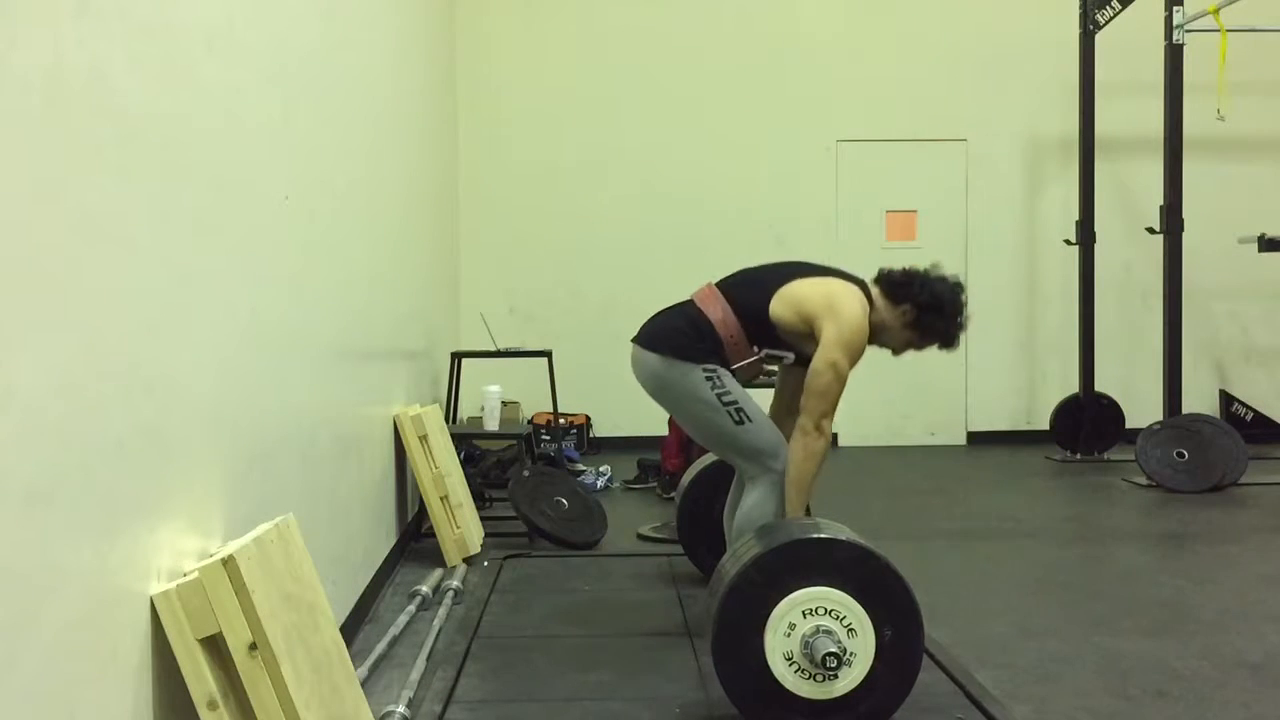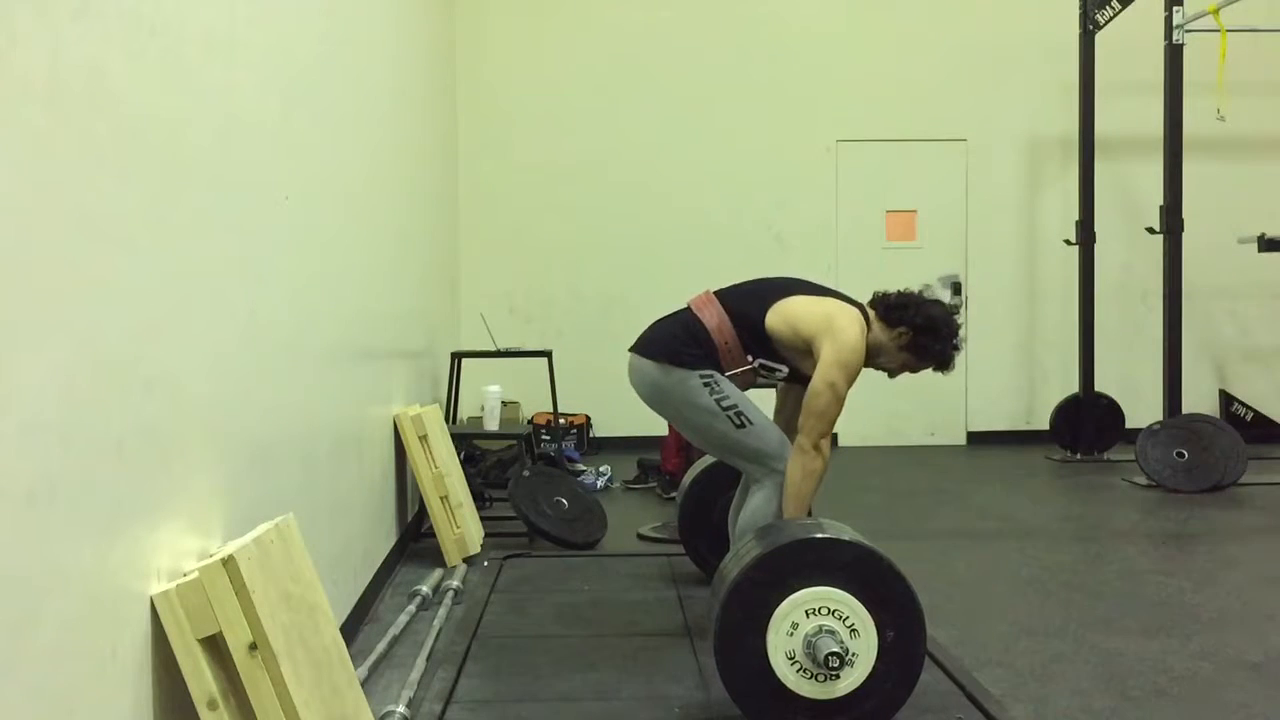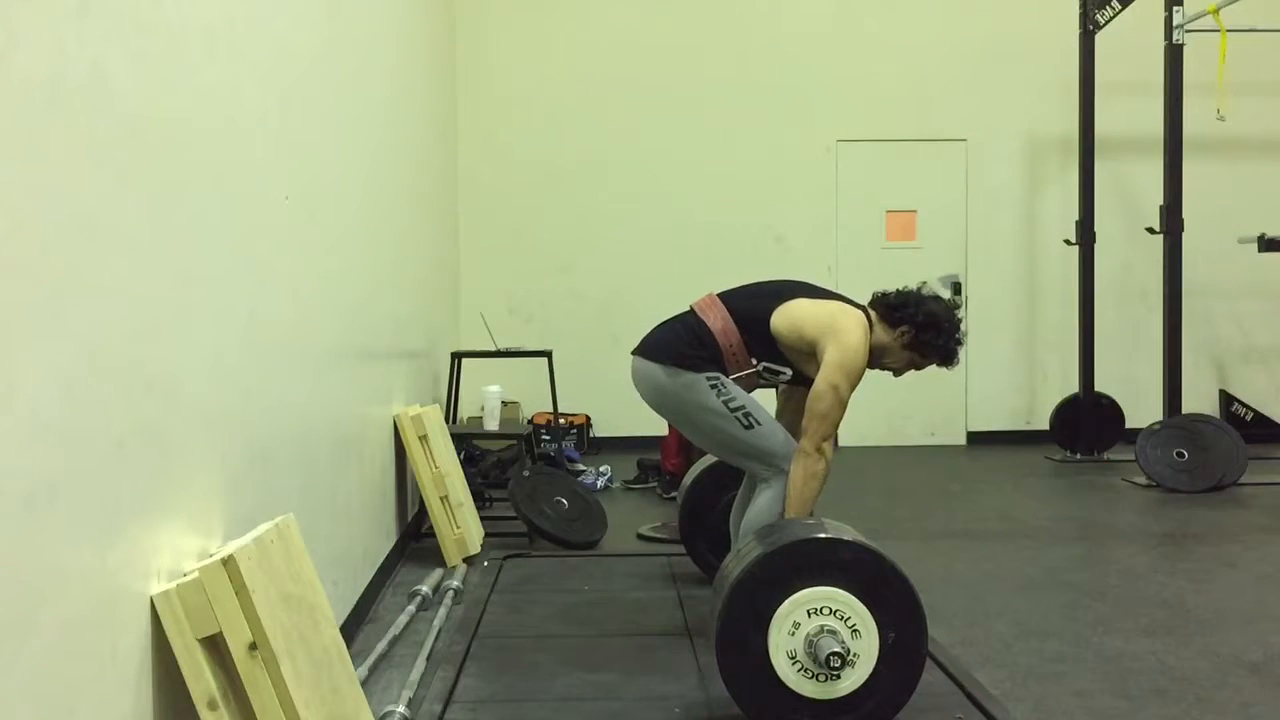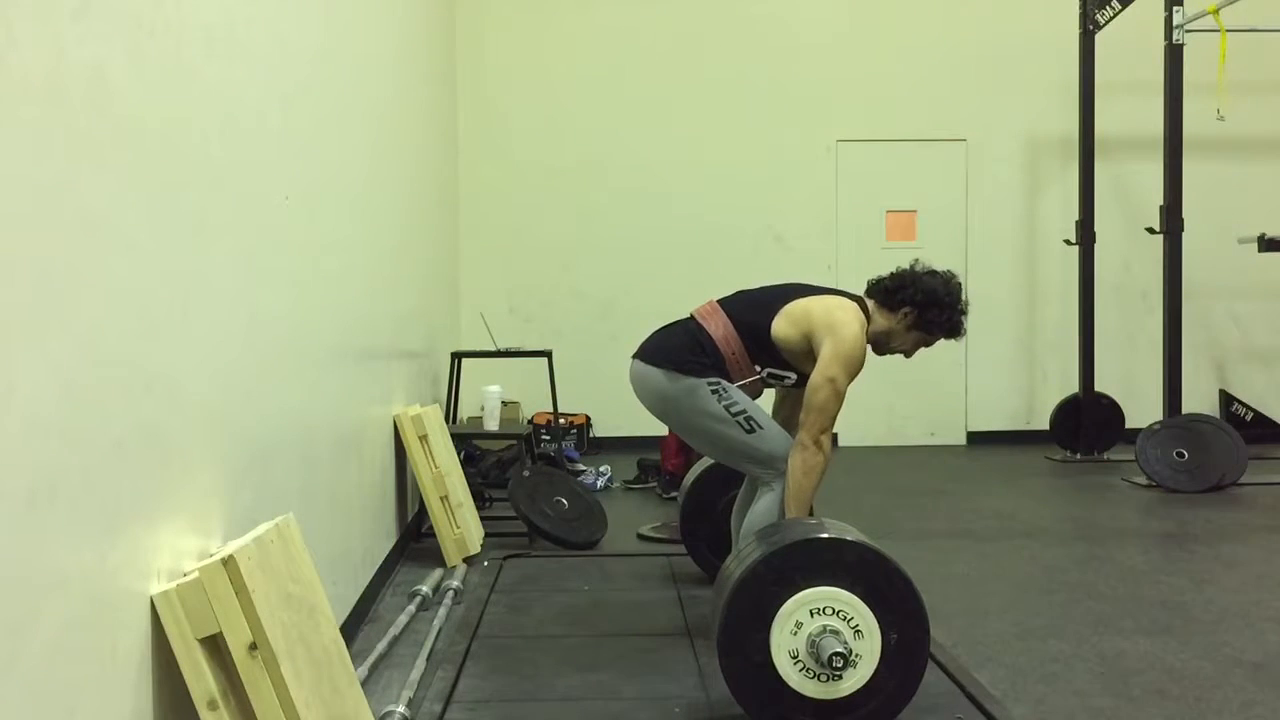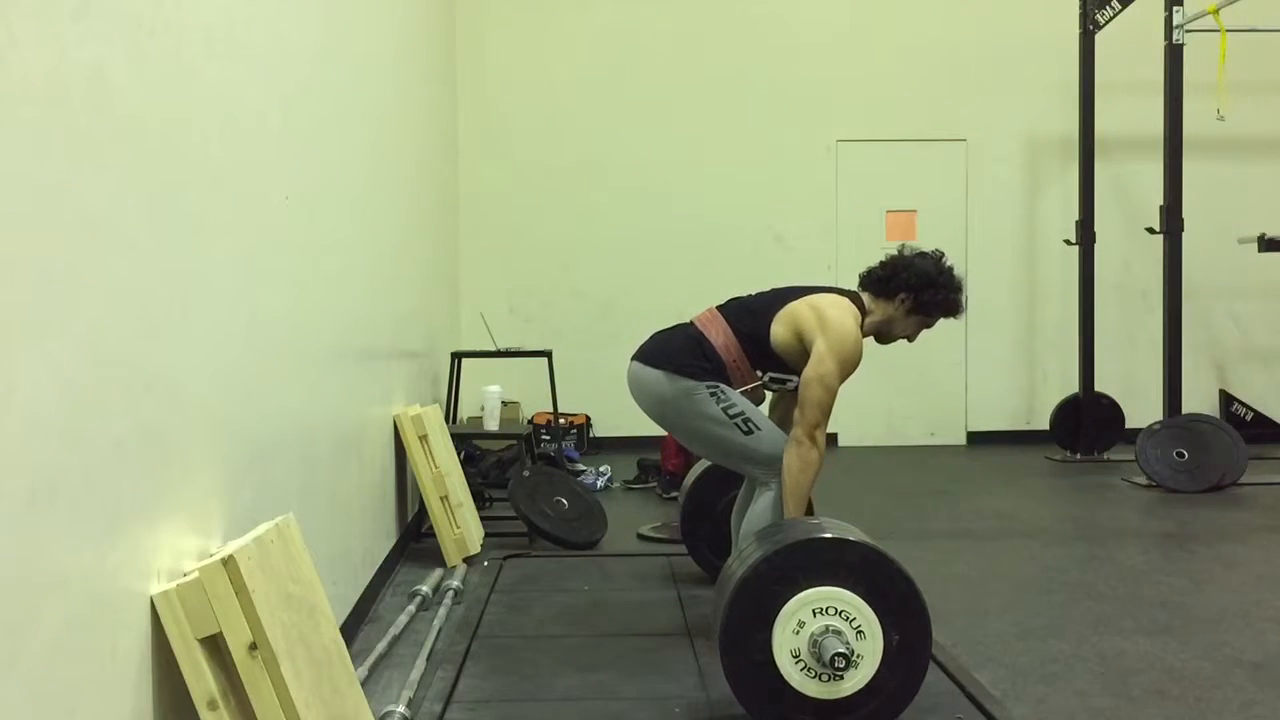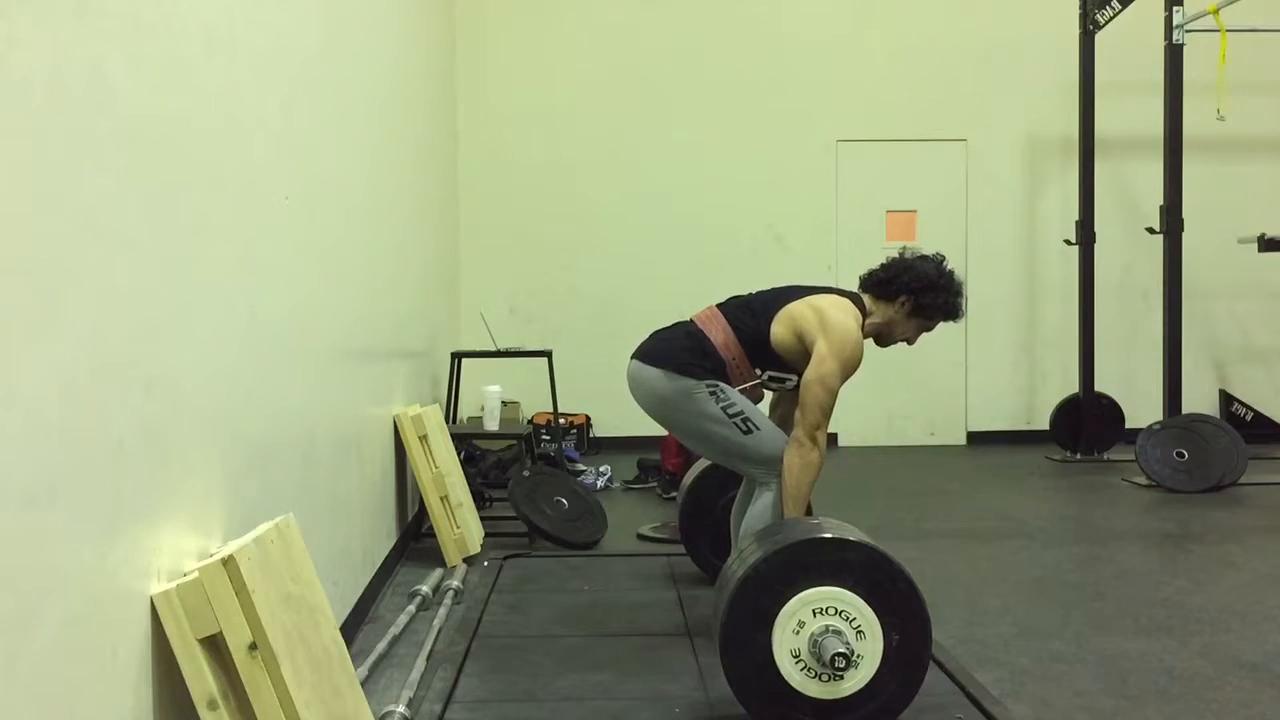
dt=0.4s
person 1, frame 1
left shoulder: (839, 301)
right shoulder: (850, 319)
left elbow: (790, 410)
right elbow: (814, 427)
right wrist: (793, 523)
left hip: (664, 349)
right hip: (678, 357)
left knee: (762, 462)
right knee: (770, 467)
person 1, frame 2
left shoulder: (833, 322)
right shoulder: (847, 340)
left elbow: (790, 431)
right elbow: (812, 445)
left hip: (663, 357)
right hip: (675, 364)
left knee: (767, 463)
right knee: (774, 467)
person 1, frame 3
left shoulder: (837, 323)
right shoulder: (850, 341)
left elbow: (791, 432)
right elbow: (814, 448)
left hip: (664, 358)
right hip: (678, 366)
left knee: (769, 464)
right knee: (780, 467)
person 1, frame 4
left shoulder: (836, 315)
right shoulder: (847, 334)
left elbow: (789, 421)
right elbow: (812, 440)
left hip: (663, 362)
right hip: (677, 372)
left knee: (772, 465)
right knee: (780, 469)
person 1, frame 5
left shoulder: (833, 312)
right shoulder: (843, 332)
left elbow: (786, 417)
right elbow: (807, 436)
left hip: (661, 365)
right hip: (676, 377)
left knee: (771, 465)
right knee: (779, 471)
person 1, frame 6
left shoulder: (832, 316)
right shoulder: (843, 332)
left elbow: (785, 420)
right elbow: (807, 438)
left hip: (659, 365)
right hip: (673, 374)
left knee: (767, 465)
right knee: (776, 469)
